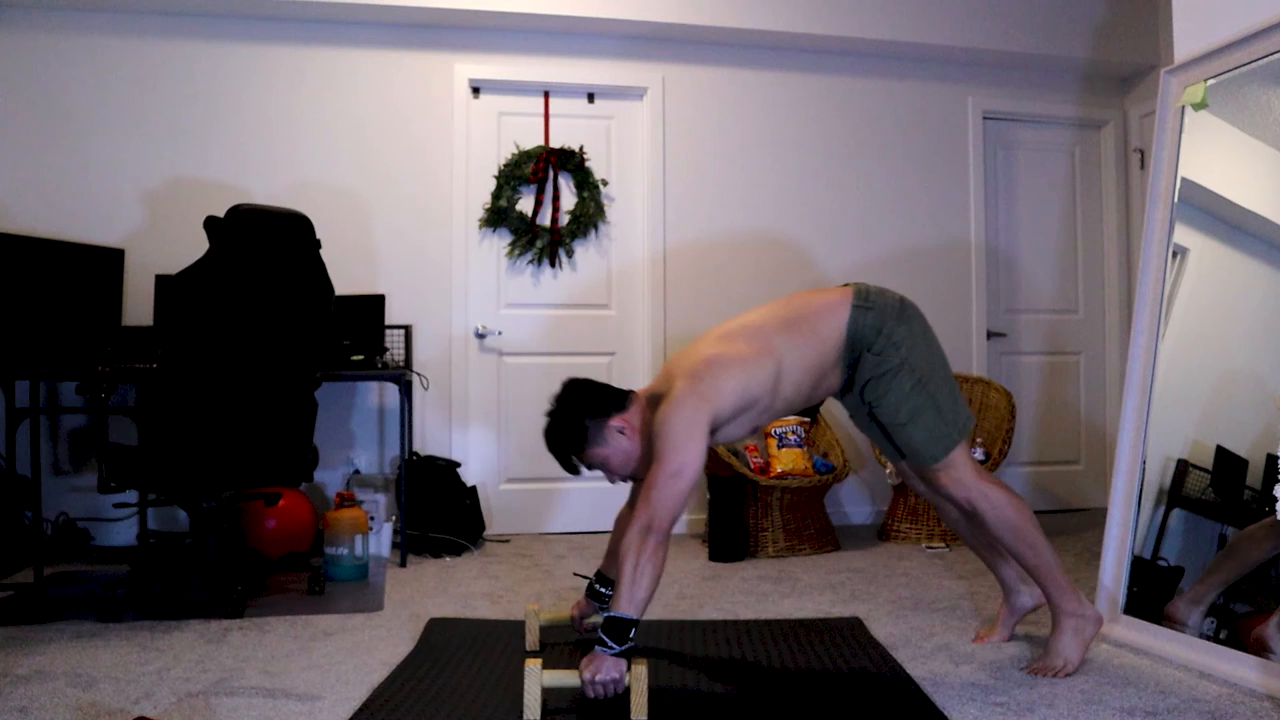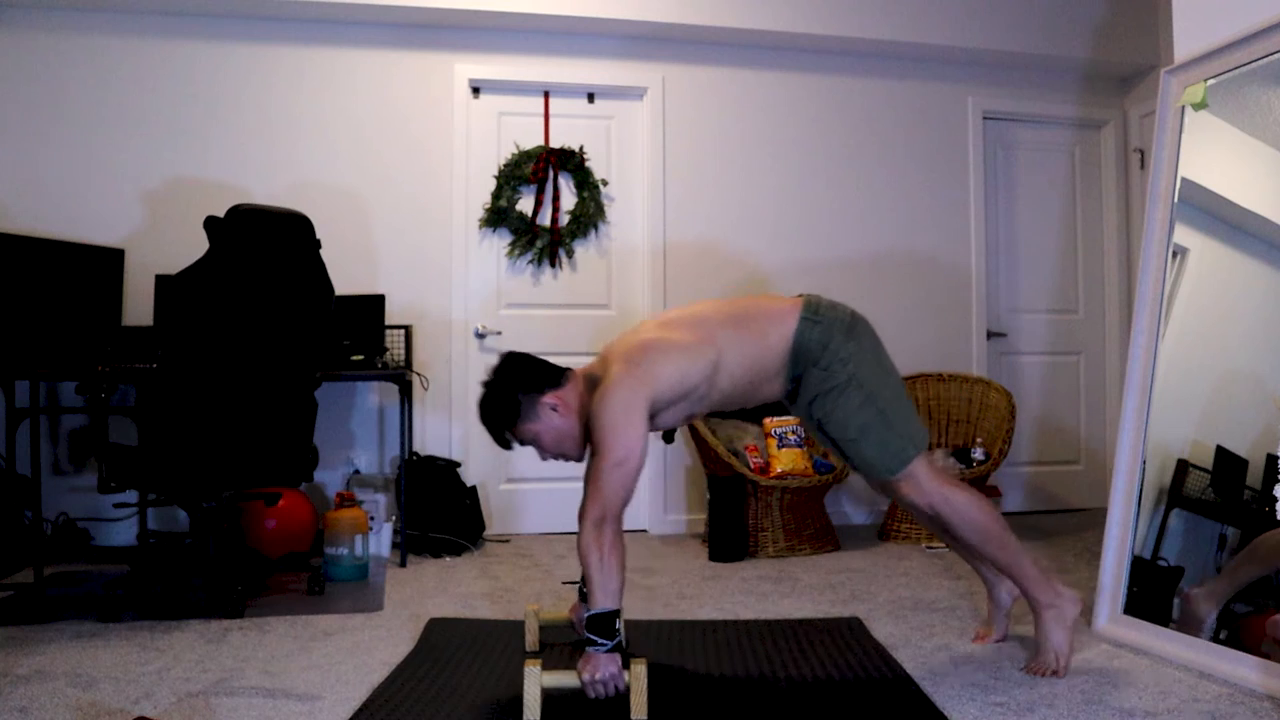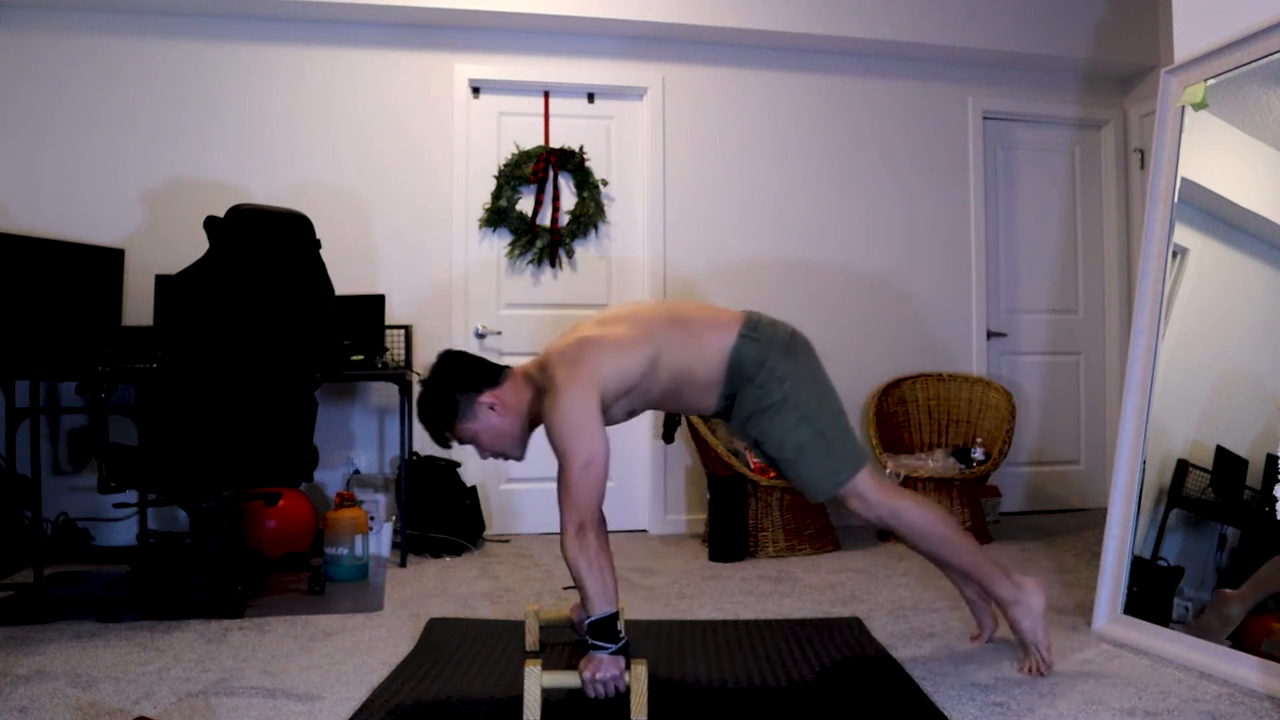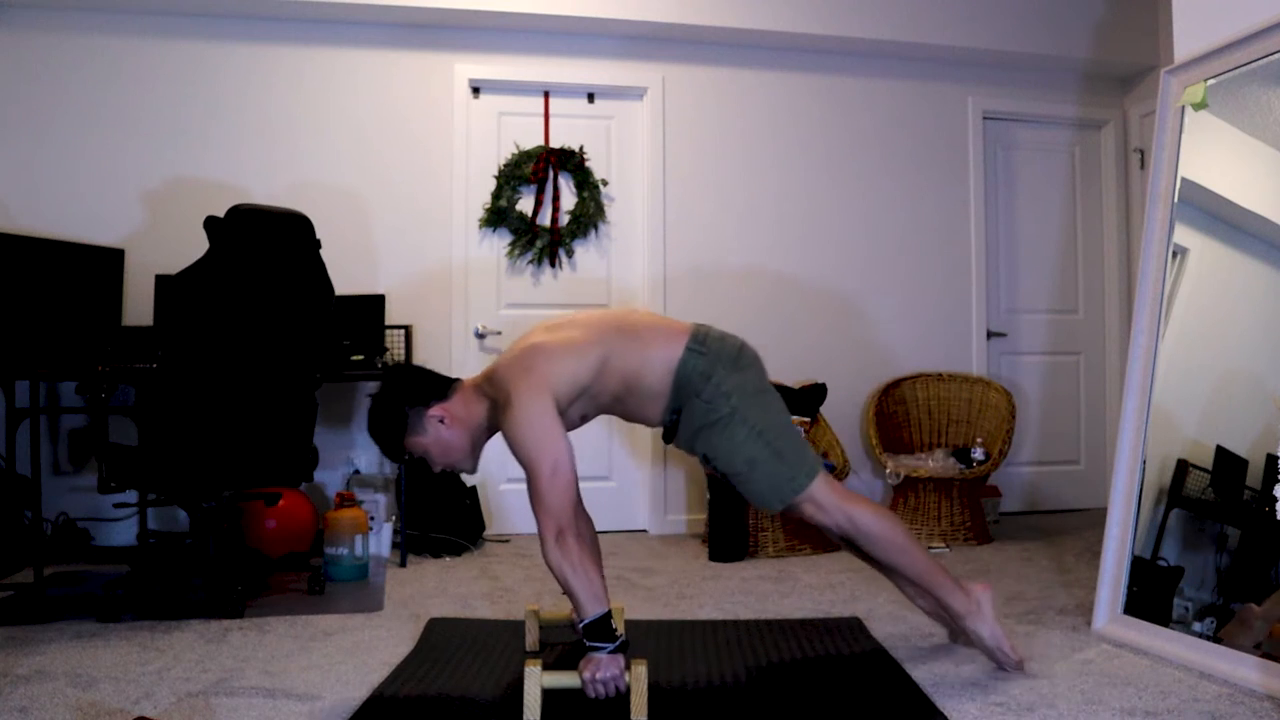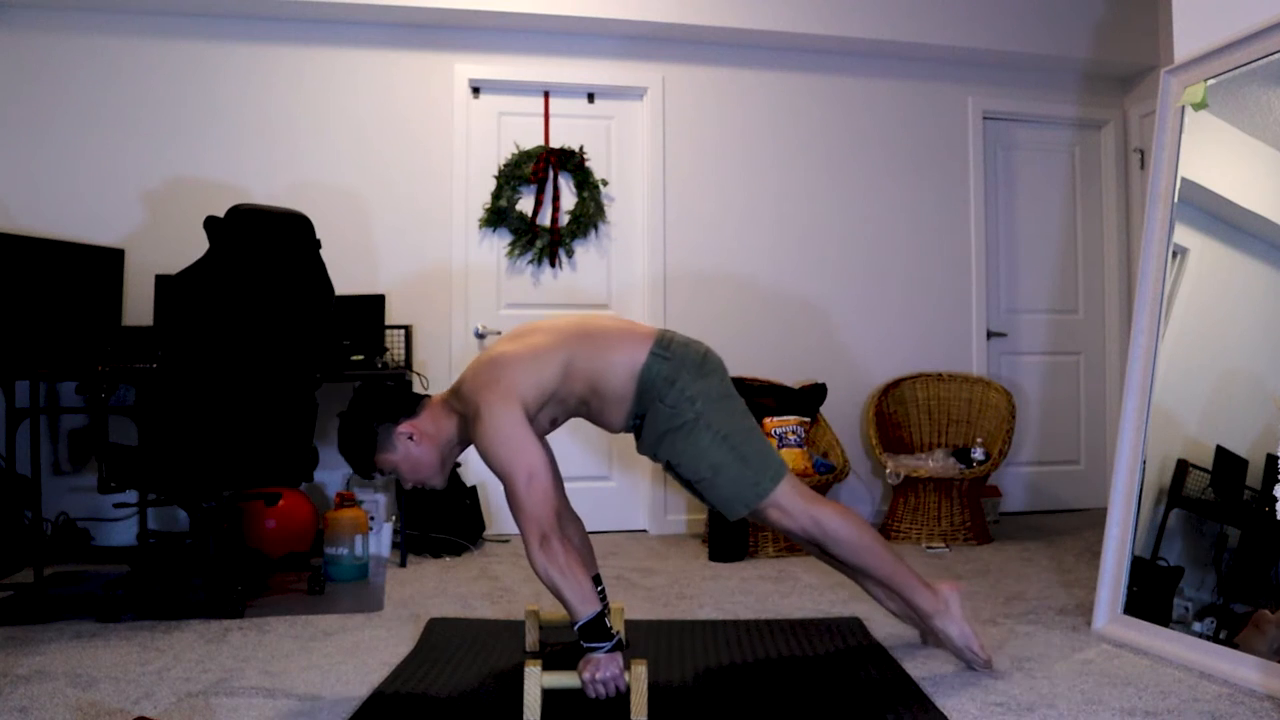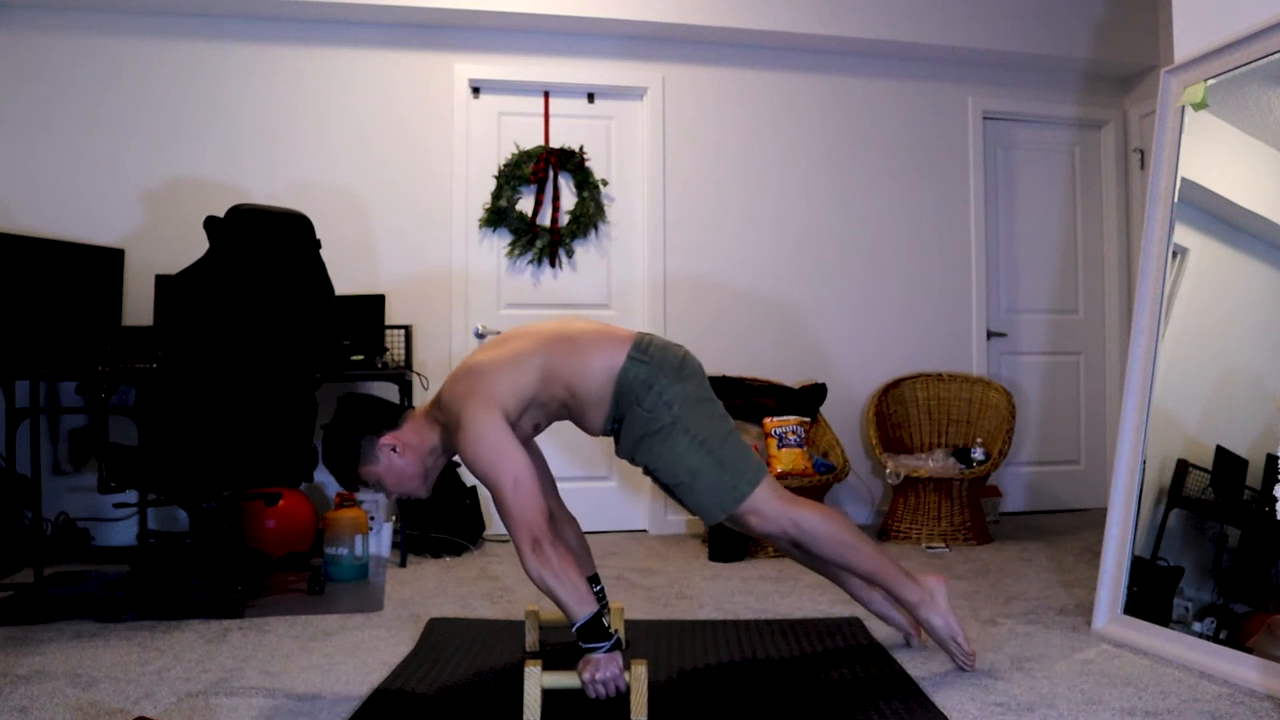
dt=0.2s
person 1, frame 1
left shoulder: (682, 410)
right shoulder: (660, 403)
left elbow: (649, 534)
right elbow: (637, 515)
left wrist: (614, 642)
right wrist: (599, 595)
left hip: (877, 333)
right hip: (854, 345)
left knee: (958, 481)
right knee: (928, 481)
left ankle: (1072, 607)
right ankle: (1018, 588)
person 1, frame 2
left shoulder: (616, 393)
right shoulder: (605, 384)
left elbow: (600, 523)
right elbow: (600, 513)
left wrist: (606, 640)
right wrist: (593, 599)
left hip: (823, 347)
right hip: (808, 351)
left knee: (919, 486)
right knee: (902, 485)
left ankle: (1049, 598)
right ankle: (999, 582)
person 1, frame 3
left shoulder: (565, 392)
right shoulder: (552, 377)
left elbow: (581, 526)
right elbow: (588, 512)
left wrist: (606, 640)
right wrist: (596, 602)
left hip: (759, 366)
right hip: (750, 364)
left knee: (867, 495)
right knee: (858, 493)
left ankle: (1009, 591)
right ankle: (974, 586)
person 1, frame 4
left shoulder: (519, 403)
right shoulder: (512, 386)
left elbow: (558, 533)
right elbow: (569, 511)
left wrist: (602, 641)
right wrist: (594, 603)
left hip: (707, 381)
right hip: (703, 376)
left knee: (823, 505)
right knee: (814, 506)
left ankle: (961, 602)
right ankle: (938, 598)
person 1, frame 5
left shoulder: (488, 414)
right shoulder: (486, 398)
left elbow: (543, 539)
right elbow: (558, 514)
left wrist: (599, 641)
right wrist: (595, 601)
left hip: (671, 385)
right hip: (667, 380)
left knee: (790, 509)
right knee: (780, 512)
left ankle: (929, 601)
right ankle: (908, 600)
person 1, frame 6
left shoulder: (469, 422)
right shoulder: (476, 409)
left elbow: (535, 543)
right elbow: (550, 514)
left wrist: (597, 642)
right wrist: (594, 603)
left hip: (648, 389)
right hip: (646, 384)
left knee: (769, 511)
right knee: (758, 515)
left ankle: (915, 594)
right ankle: (881, 597)
